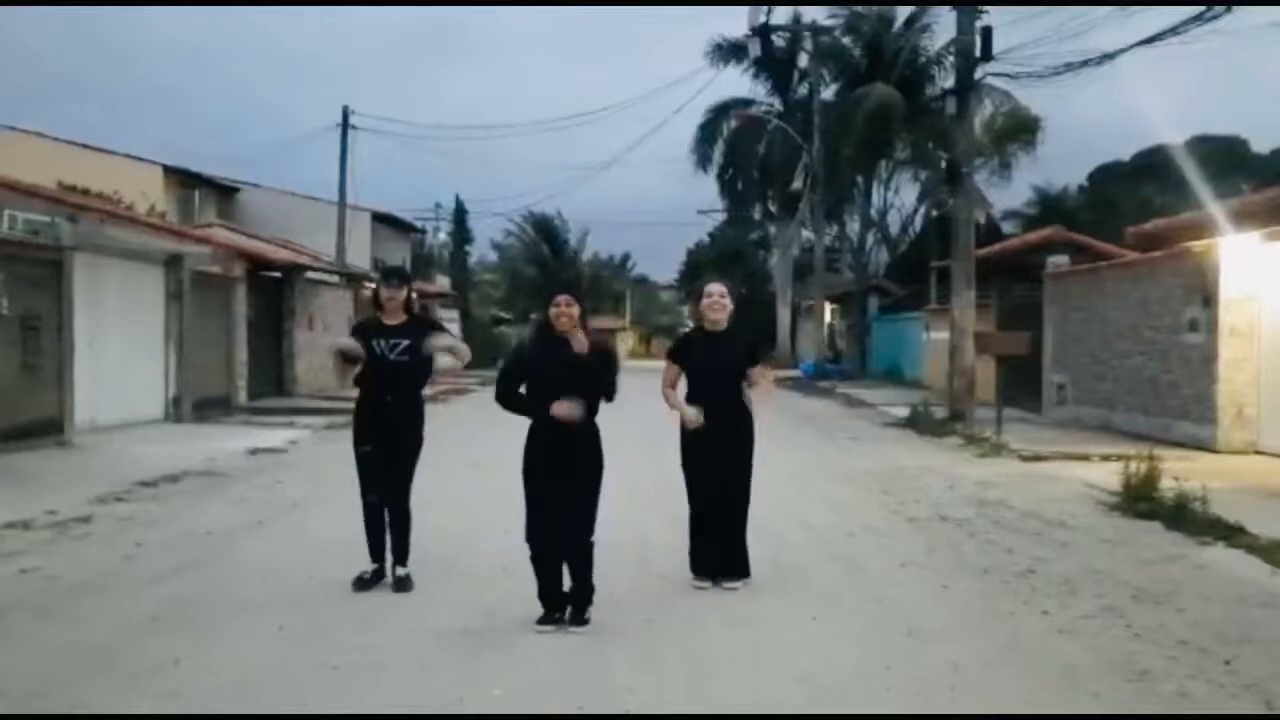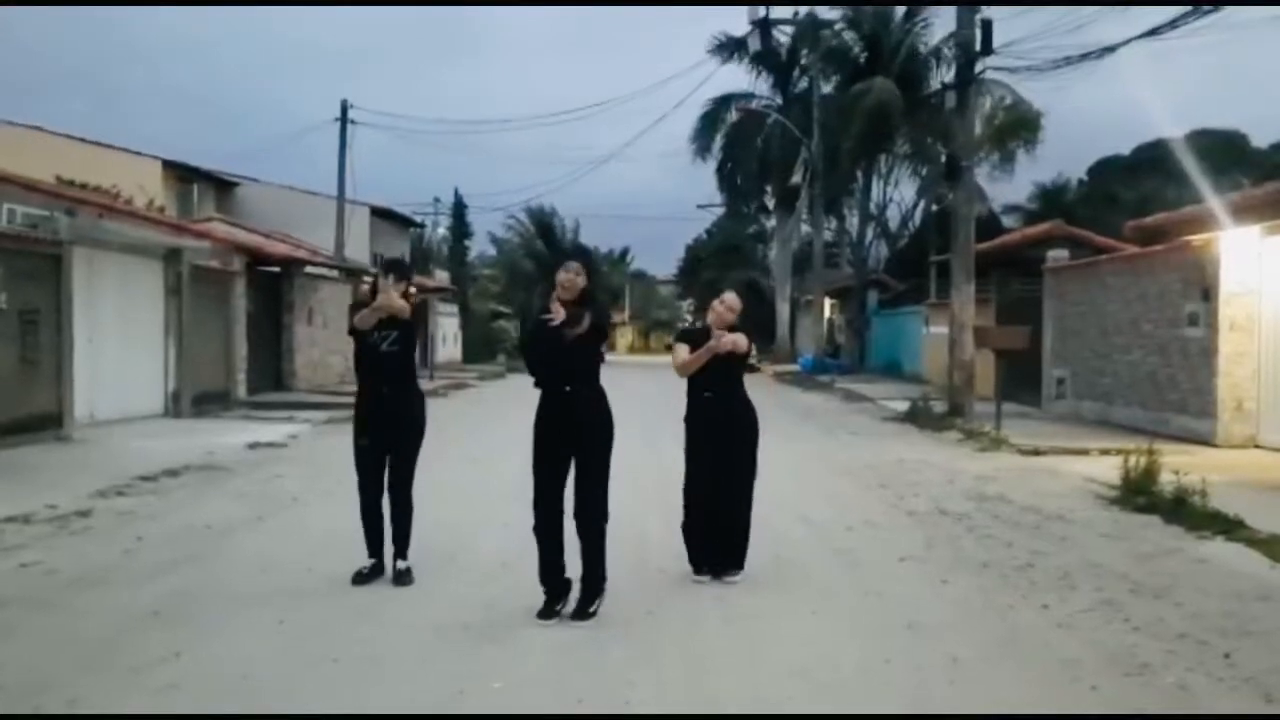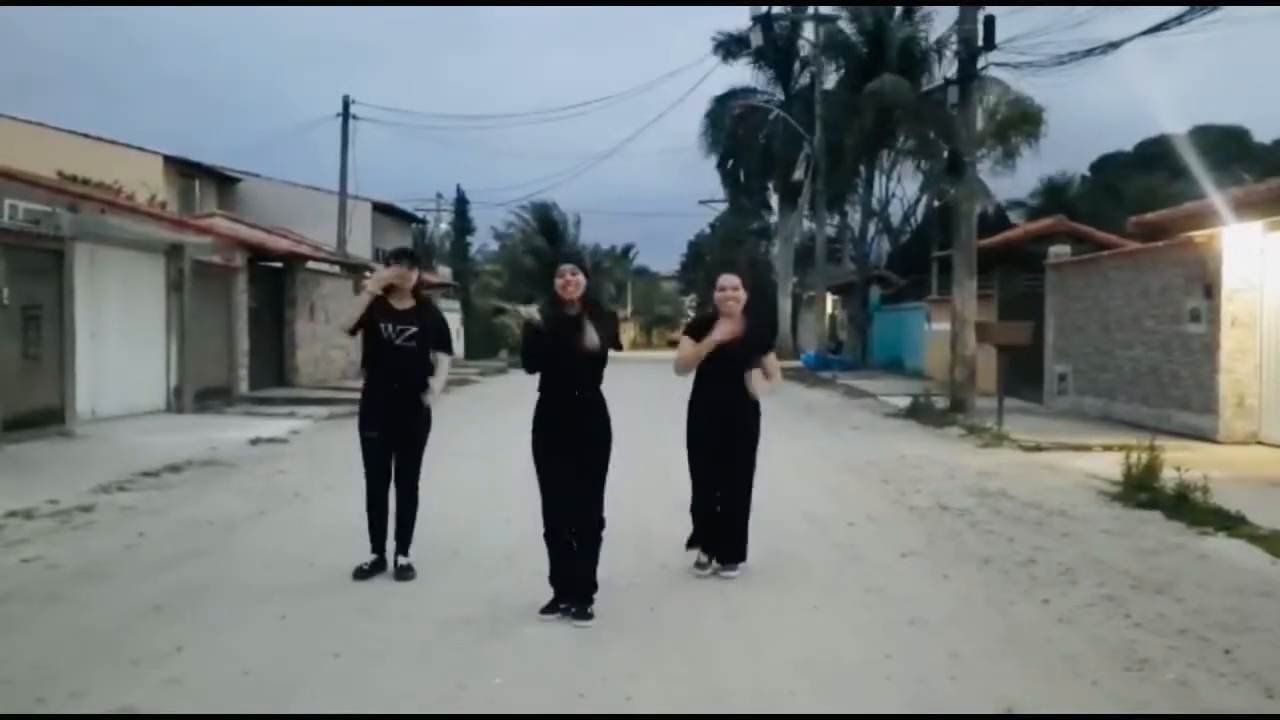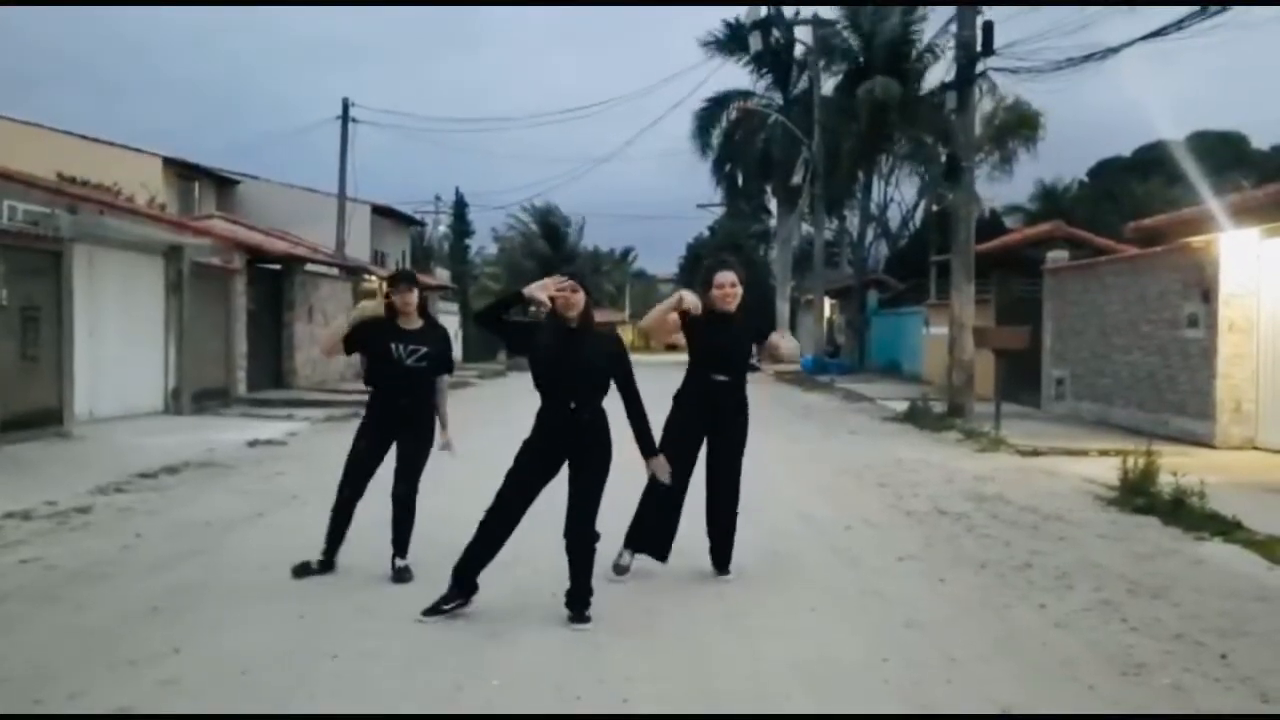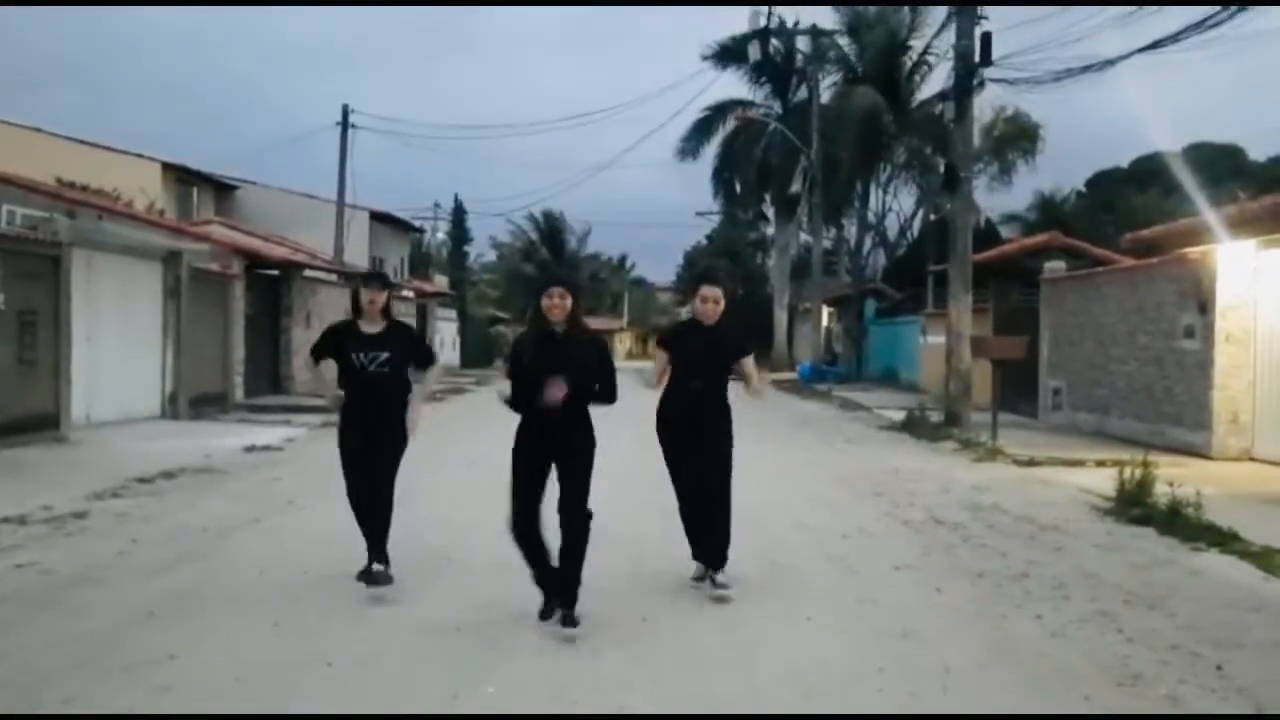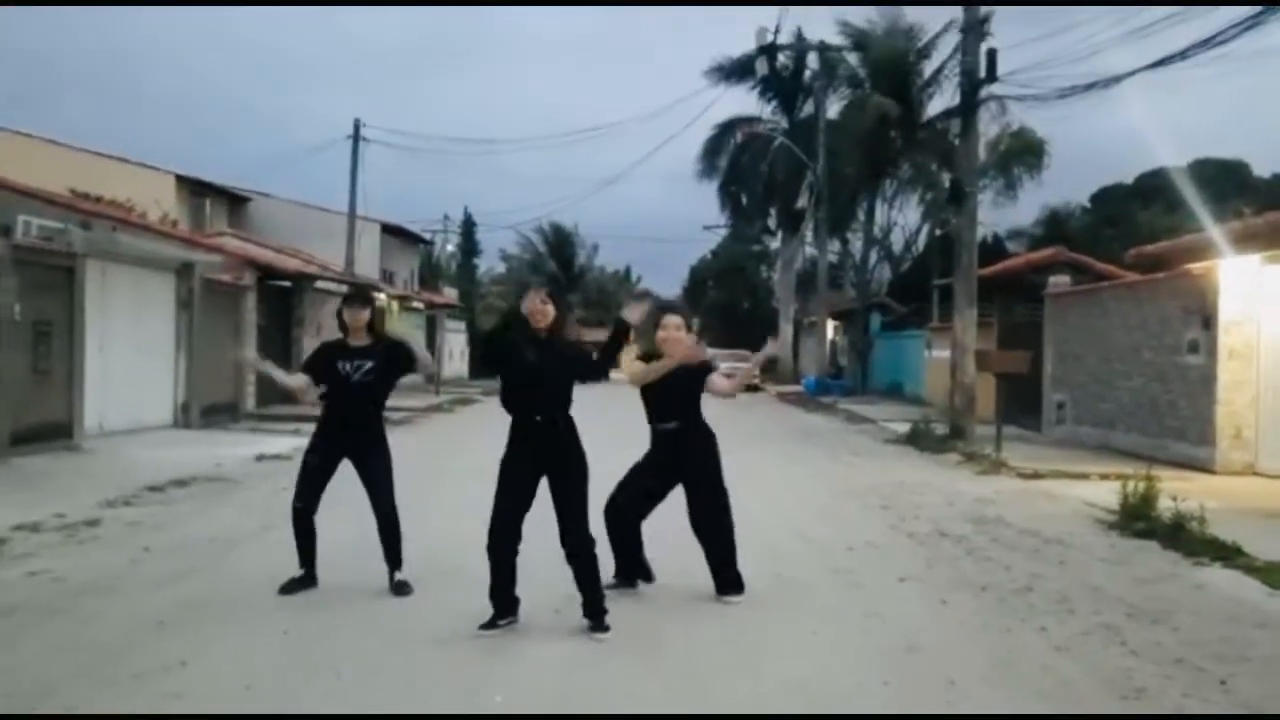
dt=0.7s
person 1, frame 1
left shoulder: (598, 351)
right shoulder: (530, 350)
left elbow: (606, 391)
right elbow: (504, 394)
left wrist: (586, 356)
right wrist: (548, 408)
left hip: (583, 448)
right hip: (542, 448)
left knee: (577, 533)
right knee: (541, 531)
left ankle: (580, 603)
right ankle: (552, 602)
person 1, frame 2
left shoulder: (592, 315)
right shoulder: (542, 320)
left elbow: (598, 328)
right elbow: (535, 364)
left wrist: (568, 322)
right wrist: (563, 333)
left hip: (590, 415)
right hip: (552, 413)
left knee: (591, 507)
right knee: (546, 507)
left ankle: (591, 592)
right ankle: (554, 591)
person 1, frame 3
left shoulder: (603, 318)
right shoulder: (542, 319)
left elbow: (609, 340)
right elbow: (531, 364)
left wrist: (594, 341)
right wrist: (533, 326)
left hip: (590, 417)
right hip: (551, 417)
left knee: (587, 512)
right knee: (556, 512)
left ankle: (584, 595)
right ankle: (563, 591)
person 1, frame 4
left shoulder: (606, 341)
right shoulder: (537, 333)
left elbow: (630, 394)
right elbow: (485, 318)
left wrist: (651, 449)
right wrist: (525, 294)
left hip: (591, 433)
right hip: (548, 430)
left knee: (581, 524)
right knee: (503, 510)
left ankle: (579, 602)
right ankle: (461, 588)
person 1, frame 5
left shoulder: (592, 344)
right shoulder: (525, 344)
left elbow: (608, 395)
right elbow: (518, 398)
left wrist: (569, 393)
right wrist: (539, 398)
left hip: (575, 438)
right hip: (532, 437)
left knee: (574, 517)
right knee: (523, 521)
left ankle: (566, 600)
right ankle: (551, 589)
person 1, frame 6
left shoulder: (570, 349)
right shoulder: (513, 346)
left elbow: (598, 369)
right elbow: (489, 353)
left wrist: (623, 326)
right wrist: (517, 315)
left hip: (563, 441)
right hip: (524, 441)
left knee: (576, 534)
right knee: (502, 533)
left ankle: (595, 611)
right ankle: (504, 608)
person 2, frame 1
left shoulder: (422, 326)
right shoulder: (365, 328)
left elbow: (465, 356)
left wrist: (449, 344)
right wrist: (343, 351)
left hip: (407, 419)
right hip: (370, 420)
left knee: (398, 496)
right knee: (372, 497)
left ankle: (401, 566)
right ankle: (376, 565)
person 2, frame 2
left shoulder: (408, 314)
right shoulder: (363, 309)
left elbow: (401, 309)
right elbow: (360, 324)
left wrist: (392, 303)
right wrist: (377, 306)
left hip: (406, 412)
right hip: (369, 411)
left knee: (399, 488)
right knee: (369, 490)
left ankle: (401, 559)
right ankle: (374, 558)
person 2, frame 3
left shoulder: (428, 312)
right shoulder: (374, 304)
left elbow: (443, 358)
right elbow: (347, 325)
left wrist: (436, 389)
right wrist: (371, 288)
left hip: (414, 404)
right hip: (376, 402)
left knee: (407, 481)
right knee: (376, 482)
left ankle: (403, 555)
right ankle: (377, 554)
person 2, frame 4
left shoulder: (437, 334)
right shoulder: (373, 329)
left elbow: (440, 383)
right elbow: (327, 349)
left wrist: (445, 428)
right wrist: (355, 316)
left hip: (417, 420)
right hip: (379, 415)
left knee: (405, 492)
right knee: (349, 488)
left ankle: (400, 558)
right ankle: (328, 556)
person 2, frame 5
left shoulder: (404, 335)
right shoulder: (340, 332)
left elbow: (429, 368)
right elbow: (315, 360)
left wrist: (416, 405)
right wrist: (329, 391)
left hip: (392, 422)
right hip: (353, 420)
left knee: (381, 489)
right knee: (357, 493)
left ankle: (378, 561)
right ankle: (377, 556)
person 2, frame 6
left shoulder: (386, 348)
right shoulder: (328, 351)
left elbow: (426, 366)
right elbow: (301, 385)
left wrist: (409, 347)
right wrist: (264, 367)
left hip: (368, 436)
right hip: (328, 435)
left knee: (385, 506)
right knee: (302, 505)
left ankle: (396, 572)
right ankle: (307, 572)
person 3, frame 1
left shoulder: (744, 343)
right shoulder: (687, 343)
left elbow: (760, 383)
right elbow: (668, 387)
left wrist: (753, 397)
right wrist: (682, 409)
left hip: (736, 430)
right hip: (698, 430)
left knee: (734, 497)
right knee: (702, 497)
left ankle: (731, 568)
right ankle: (704, 567)
person 3, frame 2
left shoulder: (739, 338)
right shoulder: (688, 336)
left elbow: (738, 343)
right elbow: (681, 367)
left wrist: (726, 342)
right wrist: (710, 347)
left hip: (737, 422)
right hip: (701, 420)
left knee: (736, 492)
right knee: (699, 492)
left ankle: (730, 562)
right ankle: (703, 561)
person 3, frame 3
left shoulder: (758, 331)
right shoulder: (700, 326)
left elbow: (775, 375)
right elbow: (680, 366)
left wrist: (762, 385)
right wrist: (714, 340)
left hip: (743, 412)
right hip: (705, 411)
left knee: (737, 484)
right knee: (705, 483)
left ankle: (730, 554)
right ankle: (705, 547)
person 3, frame 4
left shoulder: (748, 325)
right shoulder: (693, 320)
left elbow: (783, 347)
right elbow: (649, 324)
right wrist: (678, 298)
left hip: (731, 409)
right hip: (691, 404)
left knee: (724, 484)
right knee: (668, 476)
left ankle: (721, 559)
right ankle: (633, 548)
person 3, frame 5
left shoulder: (733, 340)
right shoulder: (674, 334)
left elbow: (752, 381)
right elbow: (658, 376)
left wrist: (758, 385)
right wrist: (651, 379)
left hip: (715, 422)
right hip: (676, 421)
left knee: (716, 492)
right knee: (689, 493)
left ankle: (715, 567)
right ankle: (704, 558)
person 3, frame 6
left shoulder: (699, 366)
right shoulder: (645, 362)
left elbow: (727, 389)
right elbow: (635, 377)
left wrist: (758, 360)
right wrist: (677, 359)
left hip: (698, 447)
right hip: (662, 450)
left knee: (710, 517)
right knee: (619, 509)
left ankle: (729, 583)
right ankle: (629, 574)
